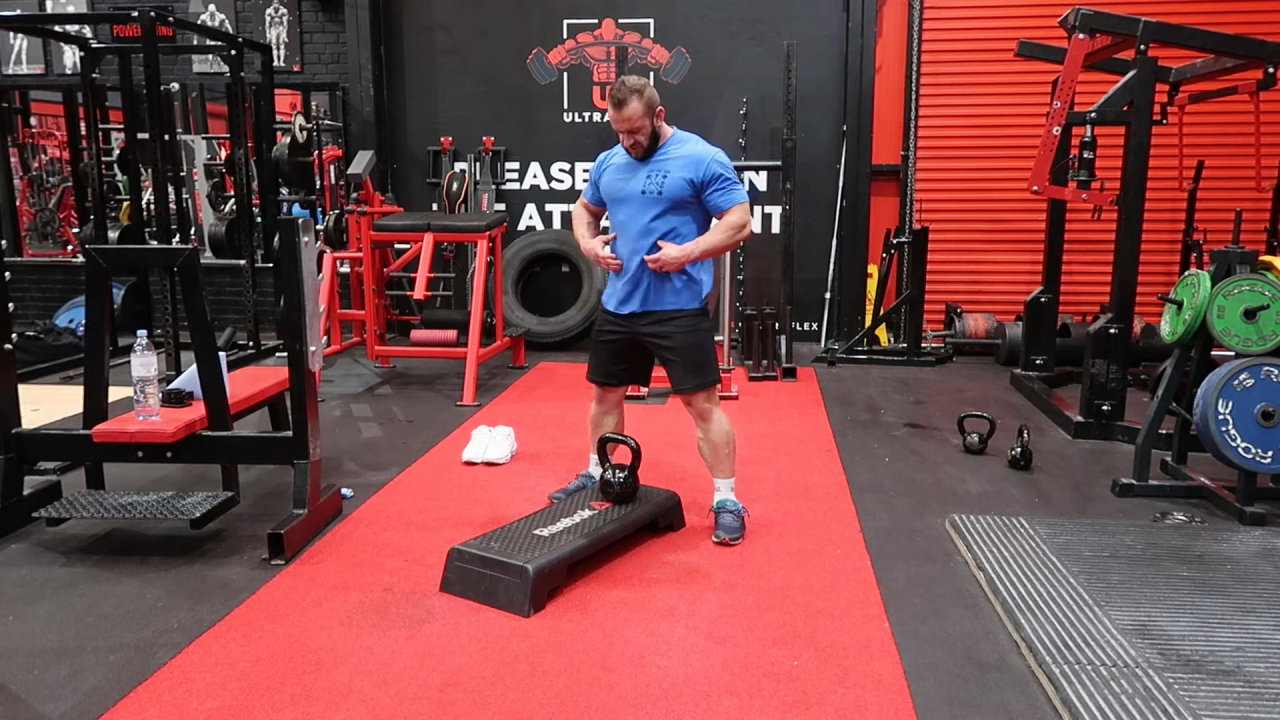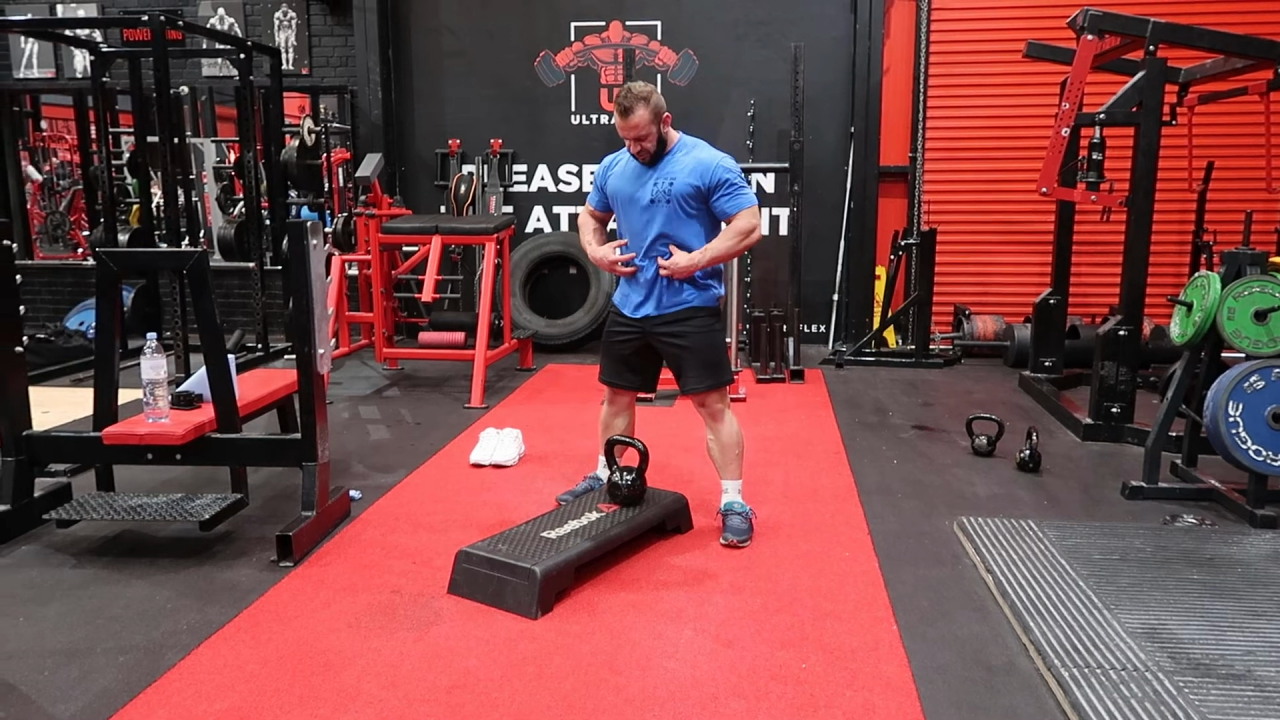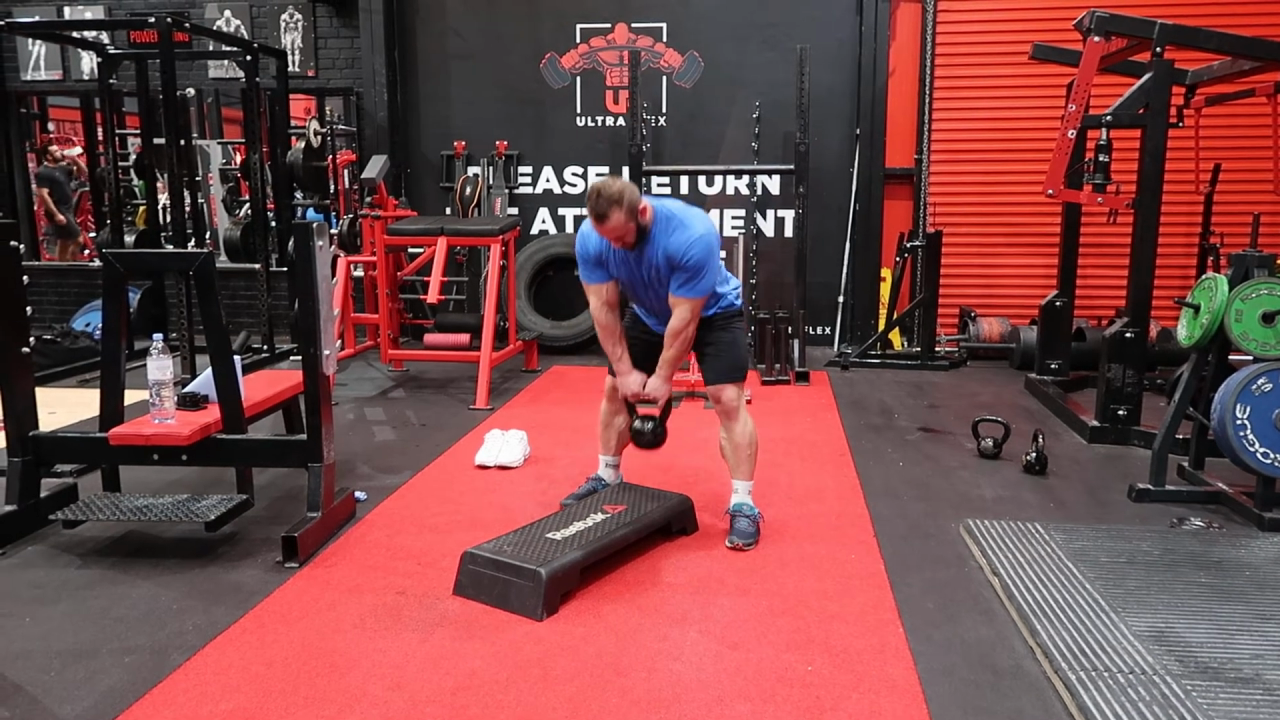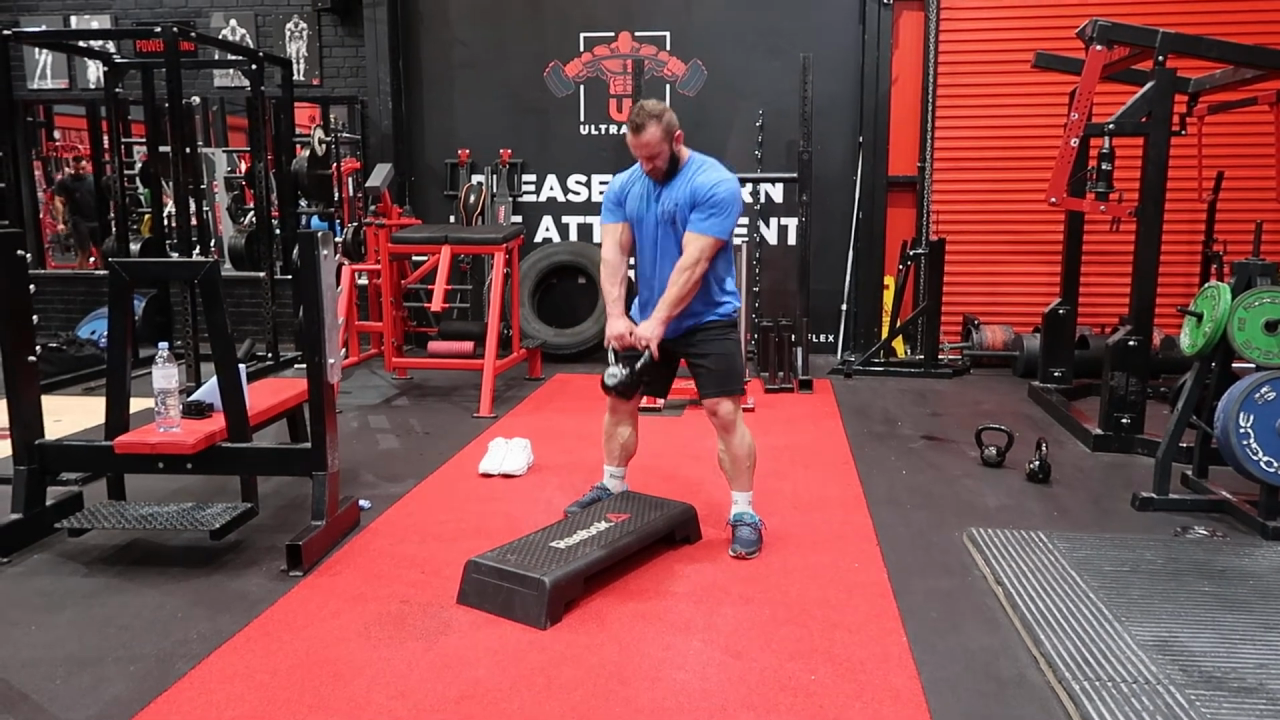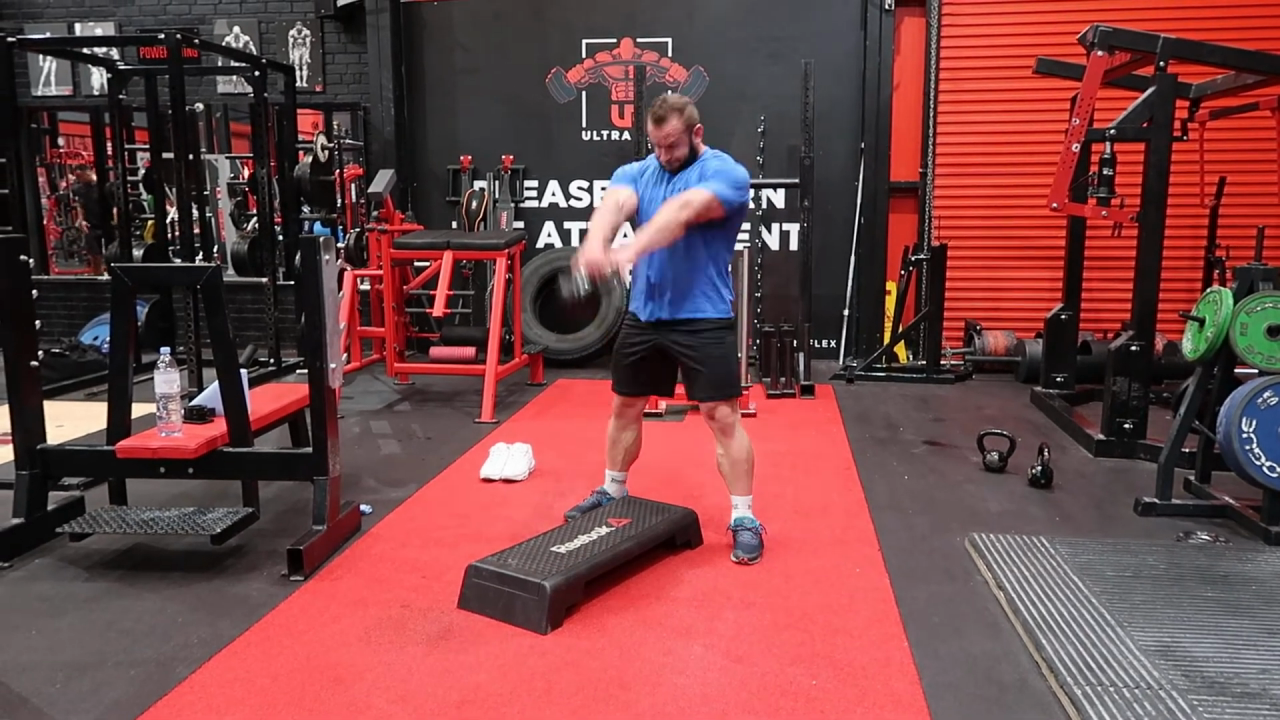
dt=1s
person 1, frame 1
left shoulder: (703, 160)
right shoulder: (608, 163)
left elbow: (740, 222)
right elbow: (585, 208)
left wrist: (685, 253)
right wrist: (588, 242)
left hip: (679, 307)
right hip: (618, 304)
left knee: (702, 403)
right knee: (605, 393)
left ankle: (726, 500)
right ankle: (597, 475)
person 1, frame 2
left shoulder: (710, 164)
right shoulder: (612, 168)
left elbow: (748, 227)
right elbow: (590, 217)
left wrist: (696, 261)
right wrist: (595, 250)
left hip: (692, 309)
right hip: (629, 307)
left knee: (712, 404)
right knee: (617, 396)
left ankle: (734, 502)
right ankle: (604, 478)
person 1, frame 3
left shoulder: (692, 235)
right shoulder: (589, 239)
left elbow: (685, 319)
right elbow: (604, 309)
left wrist: (663, 380)
right wrist: (626, 372)
left hip: (712, 311)
right hip: (648, 314)
left knee: (728, 399)
right knee: (615, 389)
left ankle: (743, 505)
right ankle: (607, 478)
person 1, frame 4
left shoulder: (715, 184)
right shoulder: (622, 187)
left elbow: (694, 263)
right elbow: (613, 253)
left wrist: (657, 323)
right wrist: (617, 315)
left hip: (708, 318)
right hip: (644, 315)
left knee: (724, 412)
right knee: (620, 397)
left ankle: (744, 513)
right ankle: (613, 487)
person 1, frame 5
left shoulder: (728, 175)
right shoulder: (637, 172)
left elbow: (682, 214)
right elbow: (613, 204)
left wrist: (630, 252)
right wrist: (595, 246)
left hip: (705, 318)
right hip: (644, 314)
left knee: (722, 416)
right knee: (625, 407)
left ankle: (744, 517)
right ankle: (613, 491)
